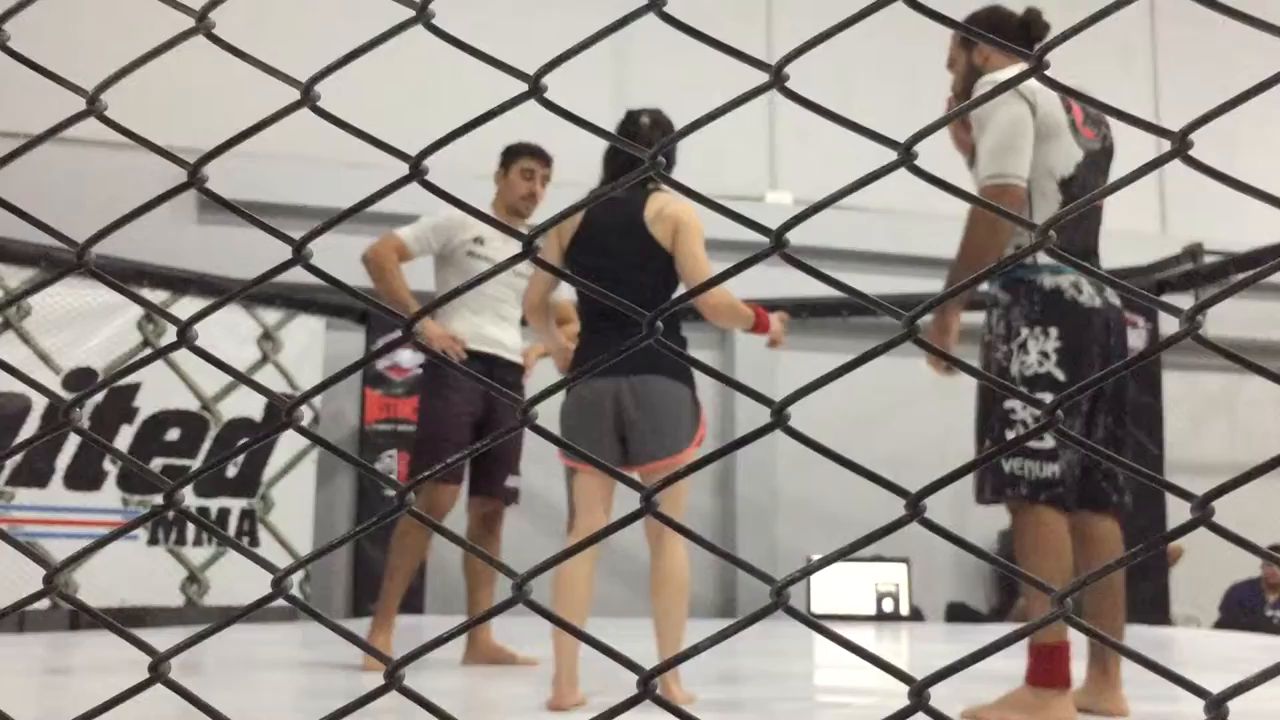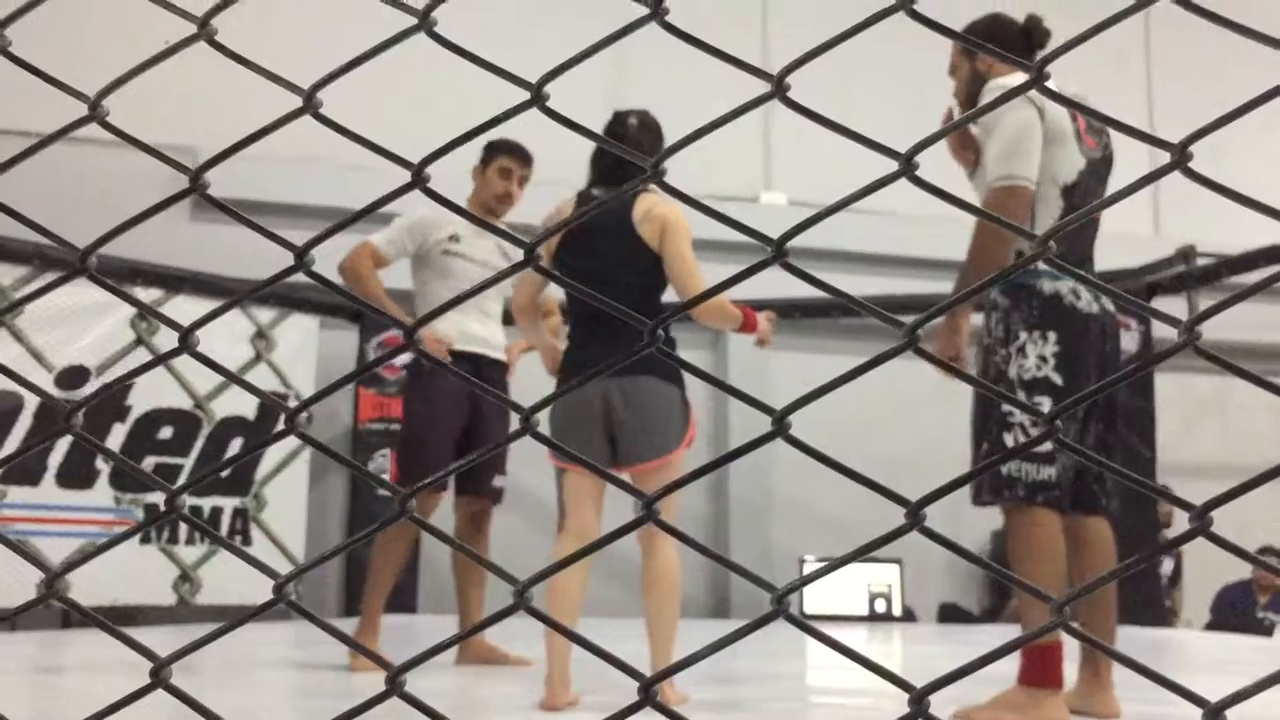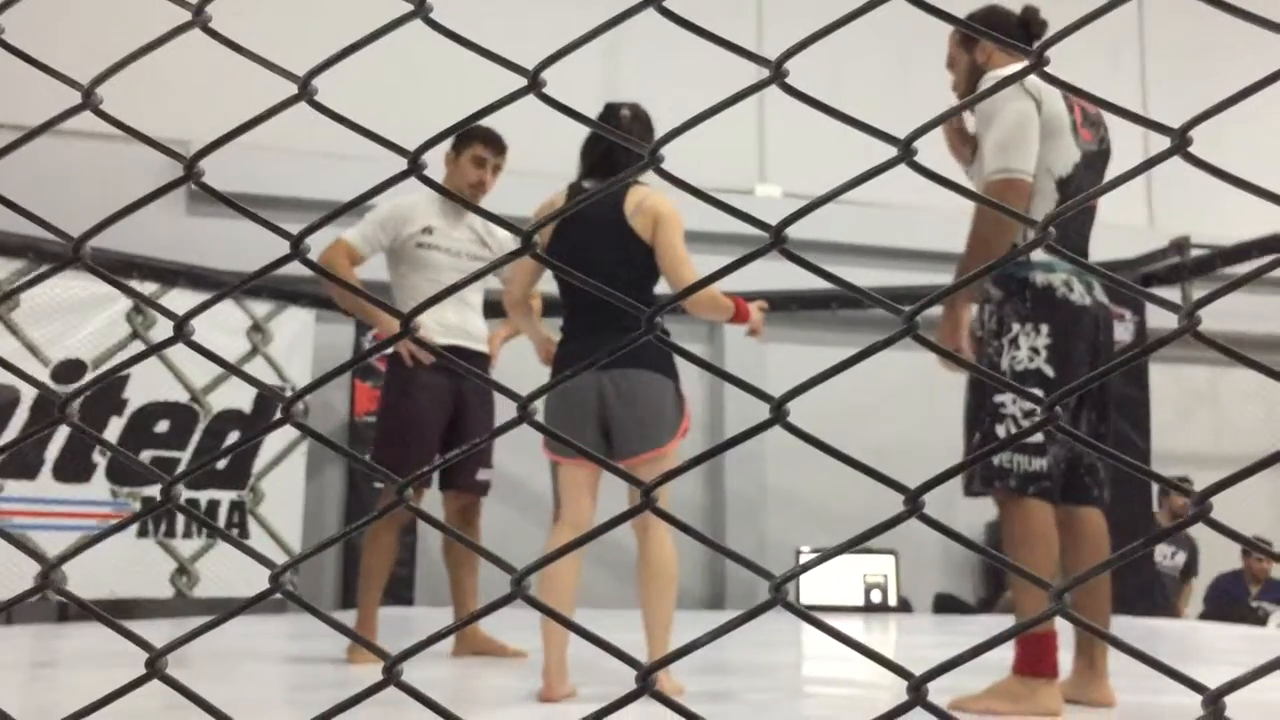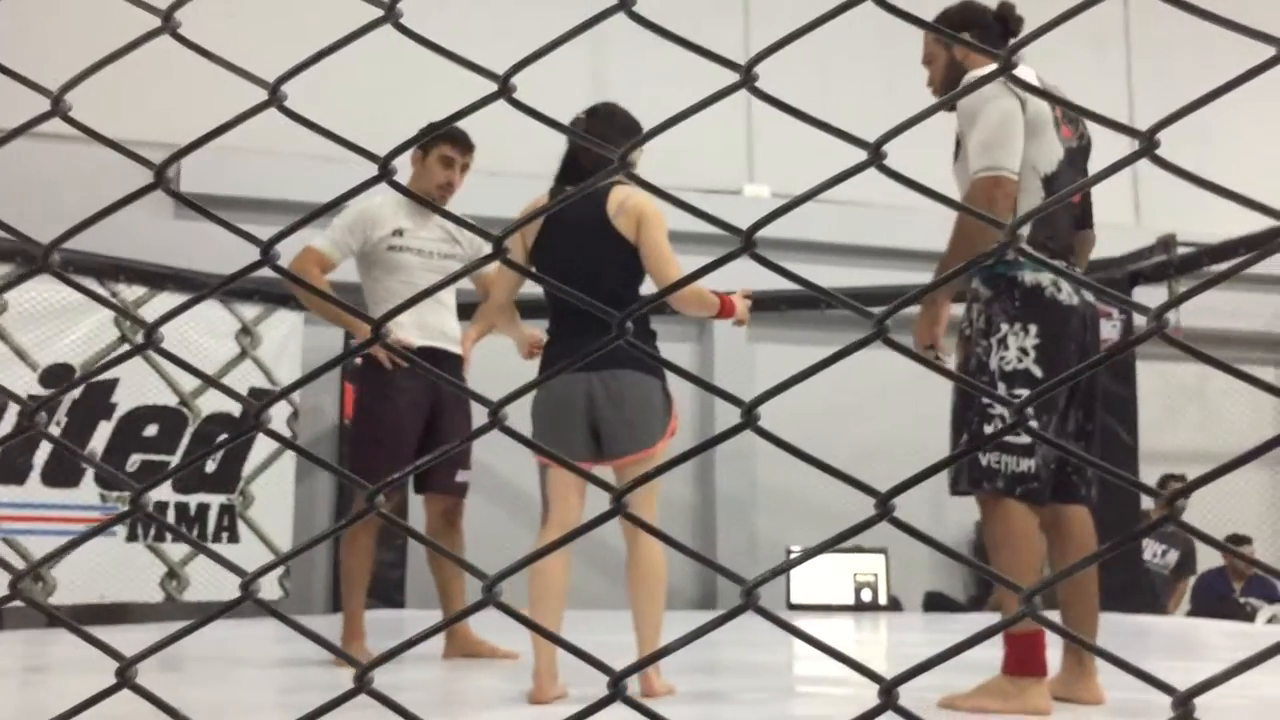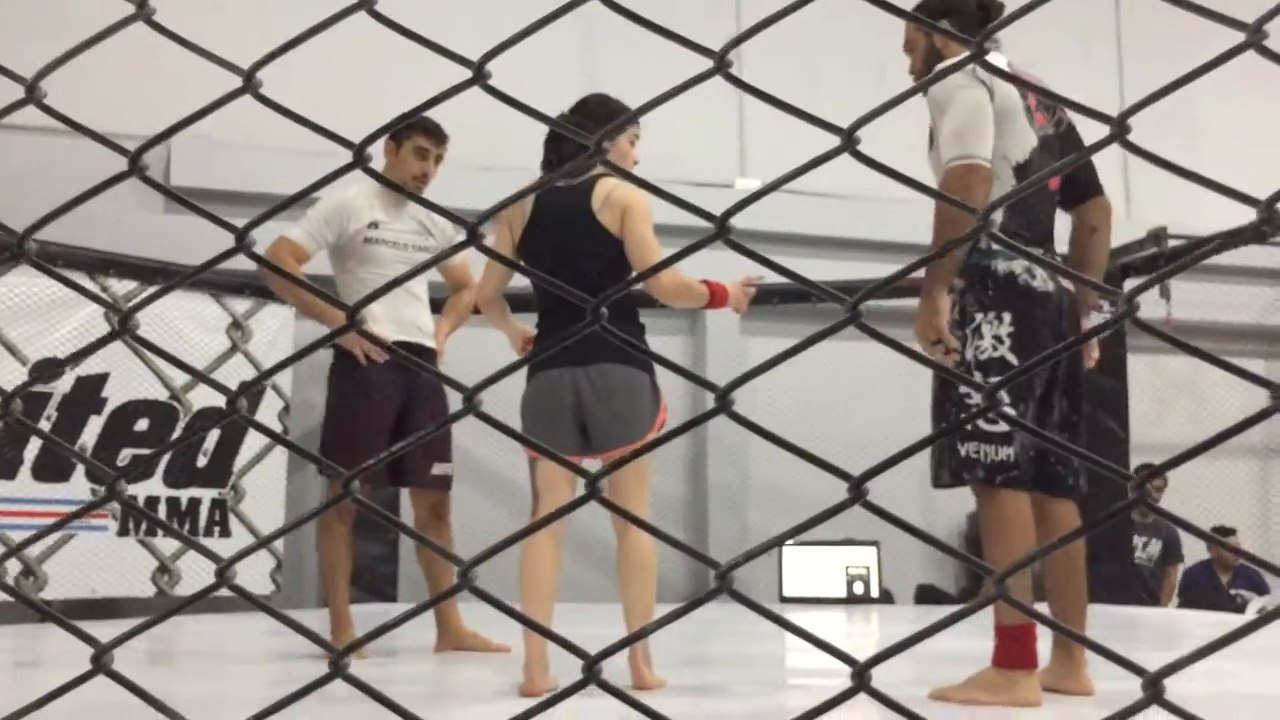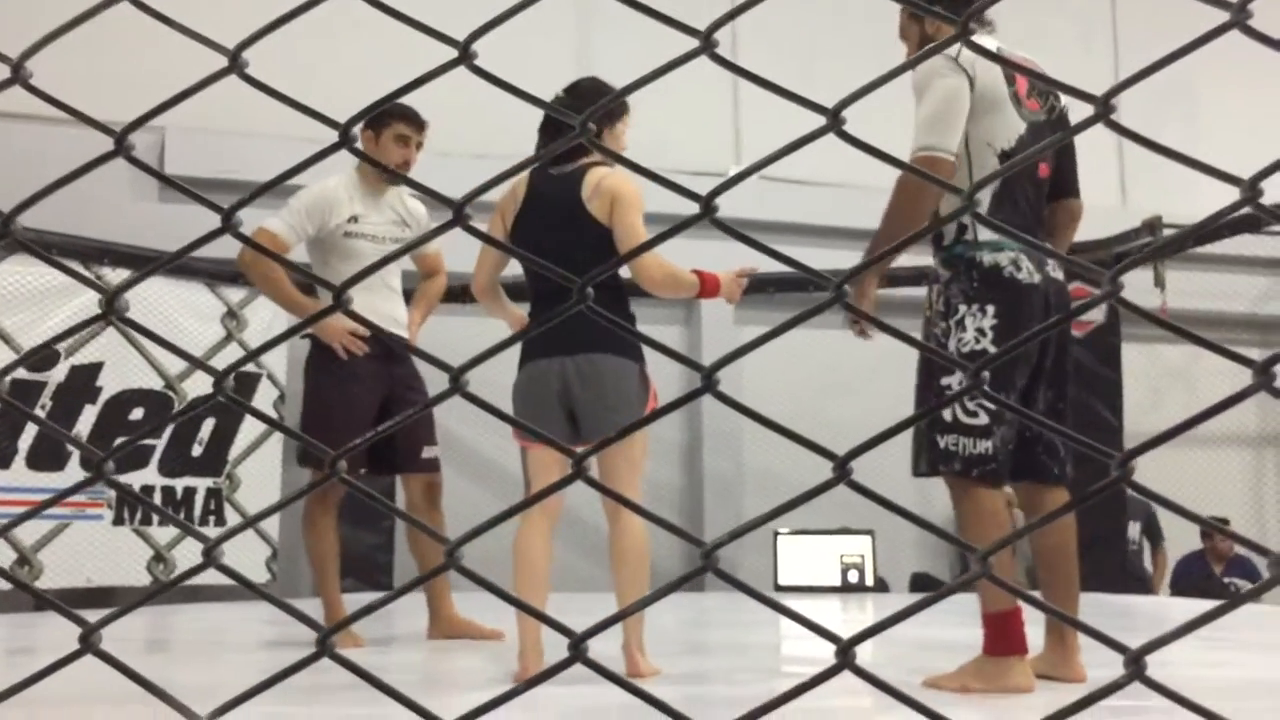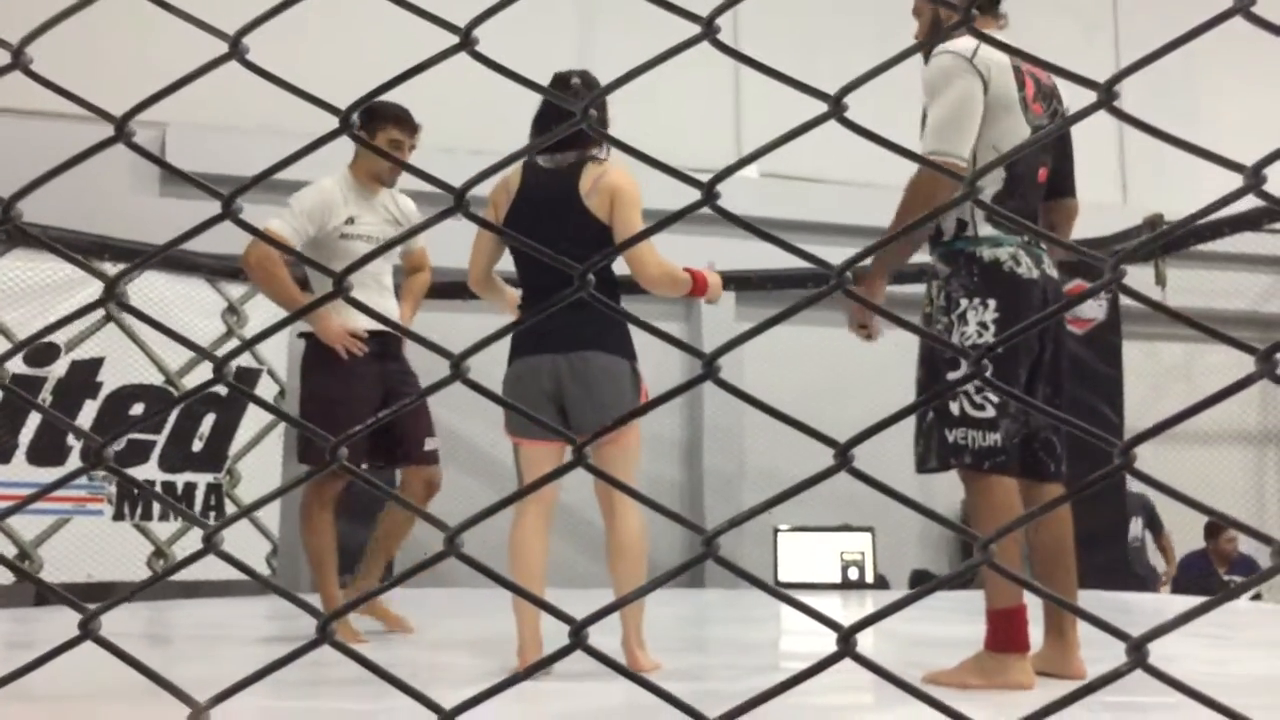
dt=0.3s
person 1, frame 1
left shoulder: (1003, 90)
right shoulder: (1081, 111)
left elbow: (1002, 206)
left wrist: (947, 304)
right wrist: (975, 152)
left hip: (1040, 305)
right hip: (1094, 306)
left knee: (1034, 492)
right knee: (1091, 496)
person 1, frame 2
left shoulder: (1009, 96)
right shoulder: (1081, 119)
left elbow: (1010, 209)
left wrist: (957, 308)
right wrist: (973, 164)
left hip: (1037, 310)
right hip: (1088, 311)
left knee: (1029, 492)
right knee: (1082, 498)
person 1, frame 3
left shoulder: (1008, 89)
right shoulder: (1081, 110)
left elbow: (1008, 200)
left wrist: (957, 299)
right wrist: (974, 160)
left hip: (1030, 302)
right hip: (1081, 302)
left knee: (1021, 484)
right knee: (1077, 490)
person 1, frame 4
left shoulder: (989, 87)
right shoulder: (1057, 108)
left elbow: (993, 198)
left wrist: (937, 296)
left hip: (1017, 301)
right hip: (1069, 304)
left knee: (1003, 484)
right knee: (1063, 490)
person 1, frame 5
left shoulder: (960, 77)
right shoulder: (1039, 97)
left elbow: (966, 183)
right elbow: (1095, 212)
left wrist: (932, 292)
right wrist: (1080, 310)
left hip: (996, 291)
right hip: (1050, 295)
left knee: (995, 475)
right knee: (1049, 481)
left ankle: (1014, 667)
right ankle: (1069, 661)
person 1, frame 6
left shoulder: (947, 61)
right shoulder: (1036, 79)
left elbow: (929, 175)
right elbow: (1067, 207)
left wrist: (871, 271)
left hip: (981, 280)
right hip: (1042, 284)
left knee: (970, 463)
right knee: (1040, 469)
left ankle: (1004, 654)
right ankle: (1062, 648)
person 1, frame 7
left shoulder: (958, 58)
right shoulder: (1039, 78)
left elbow: (942, 178)
right elbow: (1062, 204)
left wrist: (874, 273)
left hip: (978, 277)
right hip: (1036, 279)
left knee: (984, 460)
right knee: (1037, 464)
left ankle: (1005, 651)
right ankle: (1061, 643)
person 2, frame 1
left shoulder: (574, 214)
right shoulder: (673, 210)
left elbow: (534, 305)
right elbow: (710, 302)
left wrist: (559, 347)
right wrist: (765, 322)
left hip: (591, 382)
right hip: (658, 380)
left knee: (584, 530)
right knee: (667, 533)
left ankle: (565, 681)
right ankle: (670, 679)
person 2, frame 2
left shoulder: (562, 214)
right shoulder: (661, 210)
left elbow: (521, 305)
right elbow: (698, 304)
left wrist: (546, 346)
right wrist: (752, 321)
left hip: (581, 382)
right hip: (648, 381)
left knee: (575, 531)
right knee: (658, 532)
left ankle: (557, 681)
right ankle: (663, 679)
person 2, frame 3
left shoulder: (554, 207)
right shoulder: (653, 203)
left elbow: (515, 299)
right elbow: (692, 296)
left wrist: (541, 339)
right wrist: (744, 313)
left hip: (574, 375)
right hip: (643, 373)
left knee: (571, 523)
right knee: (654, 523)
left ankle: (555, 671)
right ankle: (661, 669)
person 2, frame 4
left shoulder: (537, 210)
right shoulder: (635, 203)
left elbow: (497, 303)
right elbow: (676, 292)
left wrist: (521, 336)
right wrist: (729, 305)
left hip: (562, 376)
right hip: (630, 374)
left knee: (558, 523)
right knee: (642, 523)
left ankle: (544, 673)
right ankle: (649, 670)
person 2, frame 5
left shoulder: (525, 204)
right shoulder: (622, 195)
left elbow: (487, 296)
right elbow: (661, 284)
left wrist: (515, 333)
right wrist: (725, 295)
left hip: (551, 371)
right hip: (618, 368)
left knee: (548, 518)
right knee: (632, 518)
left ankle: (536, 667)
right ankle: (641, 663)
person 2, frame 6
left shoulder: (519, 190)
right shoulder: (613, 183)
left elbow: (482, 284)
right elbow: (649, 274)
right wrist: (717, 284)
left hip: (541, 359)
right hip: (608, 356)
left knee: (539, 508)
right knee: (624, 505)
left ankle: (530, 654)
right ankle: (634, 651)
person 2, frame 7
left shoulder: (511, 183)
right shoulder: (610, 178)
left elbow: (478, 277)
right elbow: (648, 273)
right wrist: (703, 283)
left hip: (532, 354)
right hip: (600, 351)
left knee: (534, 503)
right knee: (621, 500)
left ankle: (529, 647)
right ankle: (634, 645)
person 3, frame 1
right shoulder: (458, 224)
left elbow: (569, 321)
right elbow: (378, 255)
left wrist: (538, 351)
right wrist: (422, 322)
left hip: (507, 378)
right hip: (456, 366)
left knee: (489, 510)
right knee: (436, 496)
left ankle: (480, 639)
right ankle: (381, 625)
person 3, frame 2
left shoulder: (516, 250)
right shoulder: (433, 222)
left elbow: (550, 314)
right elbow: (354, 264)
left wrist: (521, 347)
right wrist: (407, 326)
left hip: (491, 376)
right hip: (440, 367)
left knee: (476, 509)
right knee: (421, 499)
left ankle: (472, 639)
right ankle: (367, 632)
person 3, frame 3
left shoulder: (495, 235)
right shoulder: (405, 212)
right elbow: (331, 263)
left wrist: (501, 336)
right wrist: (386, 323)
left hip: (474, 369)
right hip: (420, 363)
left knee: (465, 503)
right knee: (399, 500)
left ankle: (468, 630)
right ankle: (365, 633)
person 3, frame 4
left shoulder: (464, 232)
right shoulder: (372, 213)
right elbow: (302, 271)
right wrist: (361, 329)
left hip: (449, 369)
right hip: (394, 365)
left knee: (447, 506)
right knee: (373, 503)
left ankle: (458, 632)
right ankle: (352, 637)
person 3, frame 5
left shoulder: (437, 223)
right shoulder: (347, 205)
left elbow: (465, 288)
right elbow: (275, 263)
left wrist: (443, 330)
right wrist: (338, 323)
left hip: (423, 365)
right hip: (367, 361)
left knee: (433, 499)
right knee: (345, 497)
left ankle: (450, 627)
right ankle: (341, 630)
person 3, frame 6
left shoulder: (412, 210)
right shoulder: (325, 197)
left elbow: (435, 274)
right elbow: (254, 256)
left wrist: (414, 320)
right wrist: (315, 316)
left hip: (397, 356)
right hip: (344, 353)
left knee: (425, 484)
right knee: (328, 486)
left ankle: (442, 614)
right ankle: (335, 618)
person 3, frame 7
left shoulder: (403, 208)
right shoulder: (322, 199)
left elbow: (419, 269)
right elbow: (257, 258)
left wrist: (404, 316)
right wrist: (316, 317)
left hip: (391, 353)
right hip: (341, 351)
left knee: (422, 477)
right knee: (329, 480)
left ankle: (366, 590)
right ankle: (333, 608)
